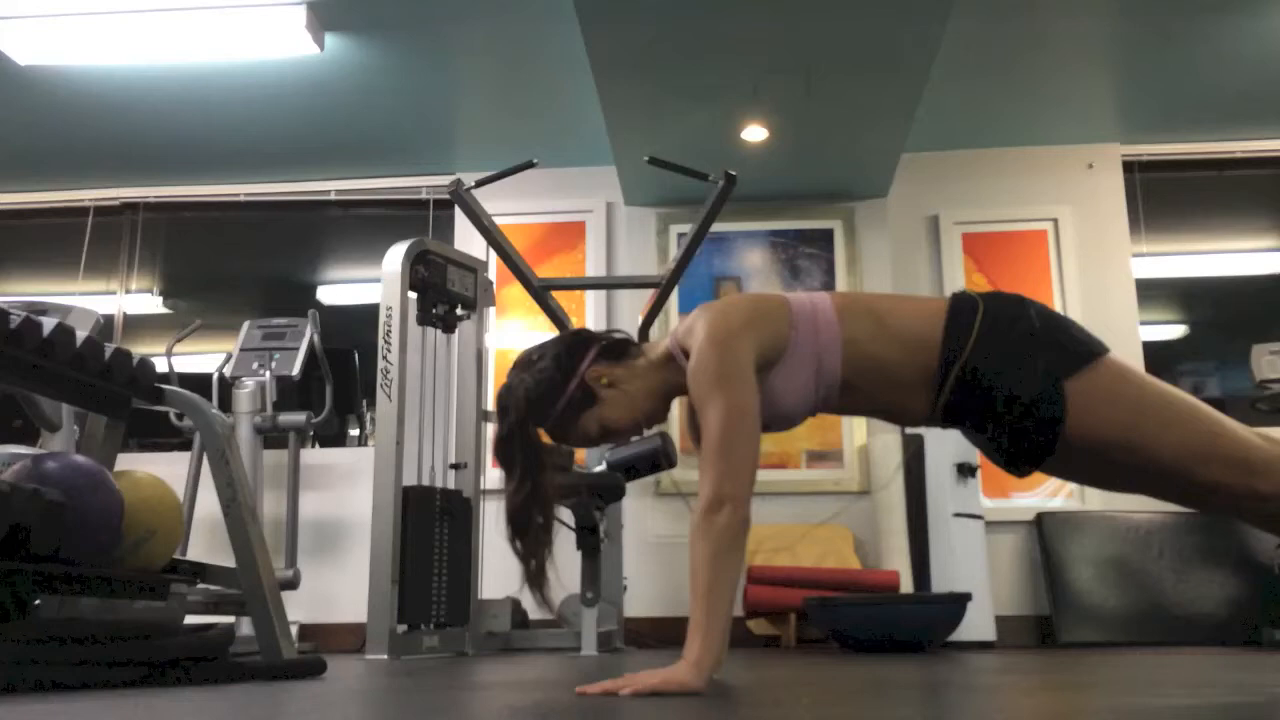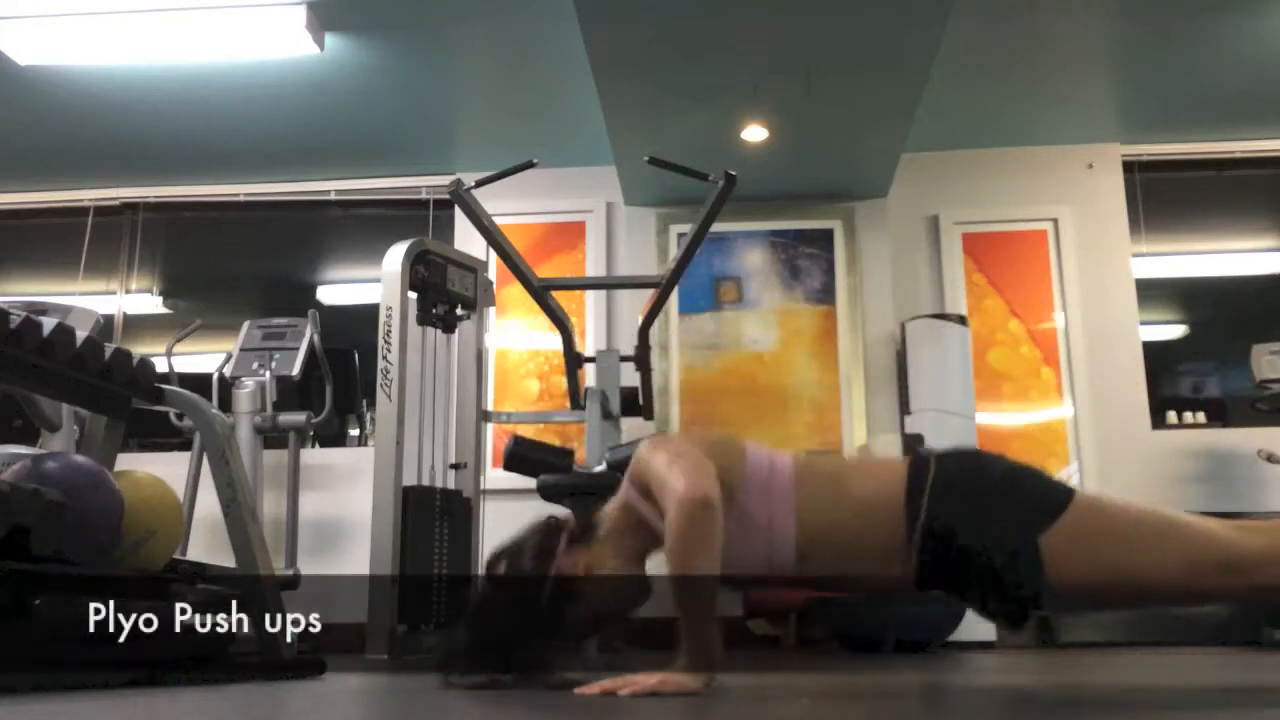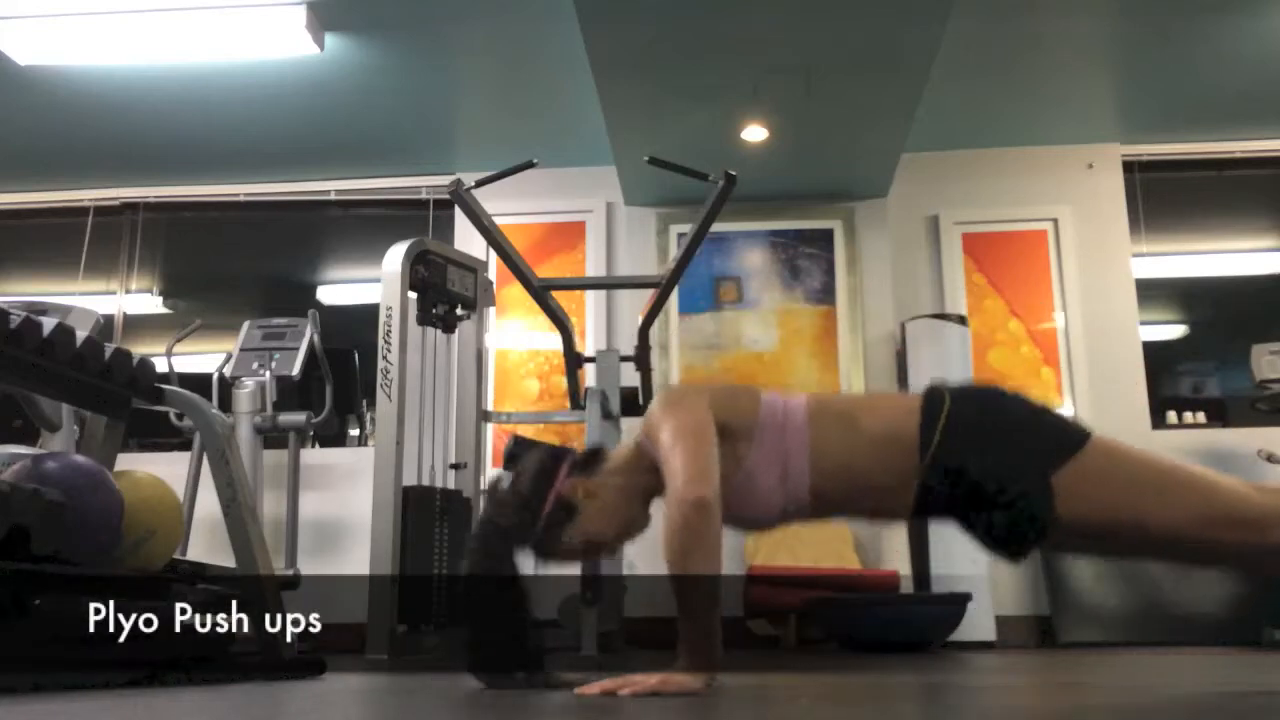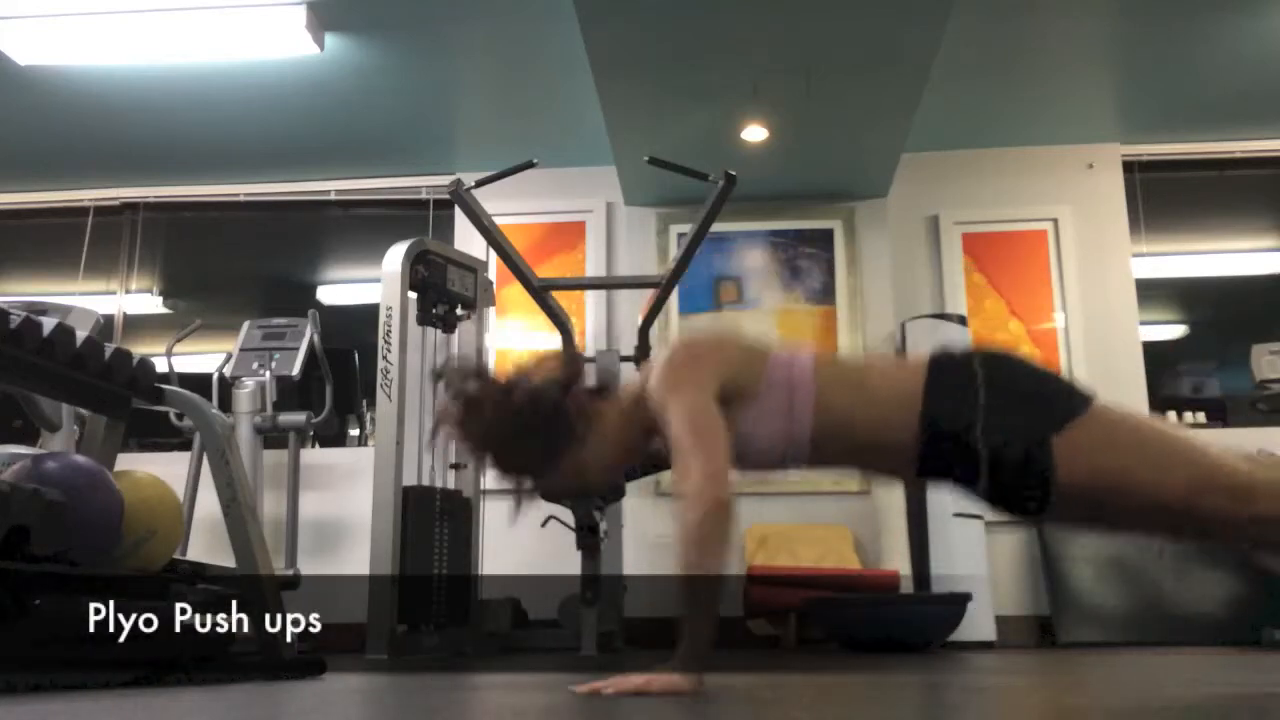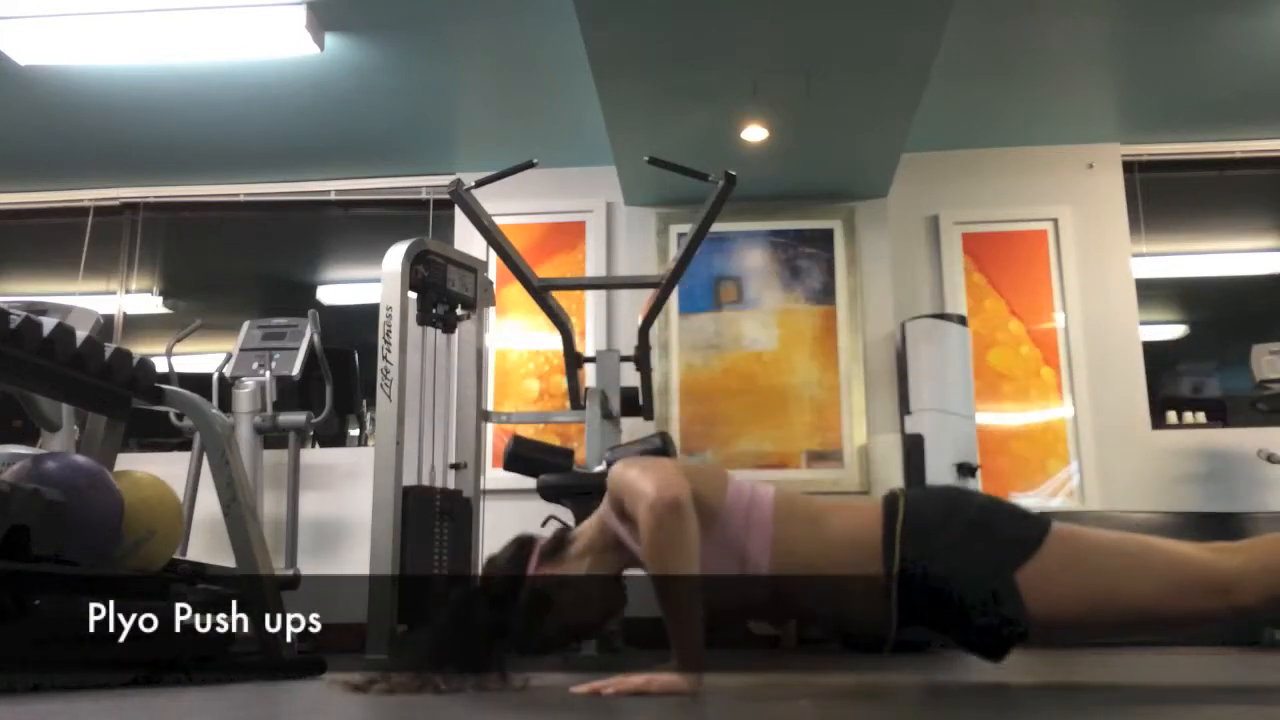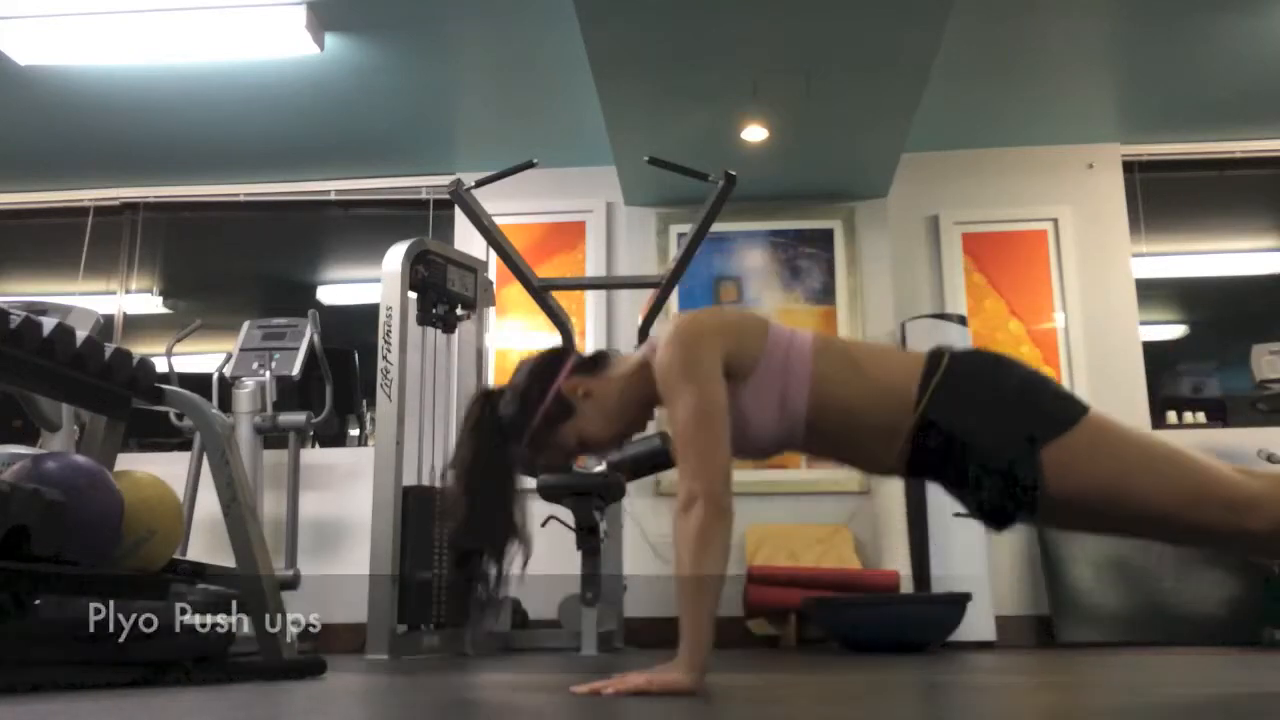
dt=0.5s
person 1, frame 1
left shoulder: (716, 342)
right shoulder: (691, 373)
left elbow: (726, 504)
right elbow: (715, 504)
left wrist: (697, 663)
right wrist: (697, 655)
left hip: (1004, 358)
right hip: (977, 388)
person 1, frame 2
left shoulder: (652, 465)
right shoulder: (653, 523)
left elbow: (700, 509)
left wrist: (694, 666)
left hip: (966, 517)
right hip: (945, 532)
person 1, frame 3
left shoulder: (673, 417)
right shoulder: (657, 473)
left elbow: (693, 507)
left wrist: (691, 664)
left hip: (983, 451)
right hip: (962, 470)
person 1, frame 4
left shoulder: (675, 379)
right shoulder: (670, 400)
left elbow: (710, 500)
right elbow: (711, 510)
left wrist: (687, 663)
left hip: (980, 421)
right hip: (968, 433)
person 1, frame 5
left shoulder: (627, 526)
right shoulder: (610, 548)
left elbow: (670, 502)
left wrist: (684, 666)
left hip: (935, 560)
right hip: (915, 556)
person 1, frame 6
left shoulder: (681, 349)
right shoulder: (671, 382)
left elbow: (706, 502)
right elbow: (705, 505)
left wrist: (689, 664)
right wrist: (688, 649)
left hip: (975, 416)
right hip: (949, 433)
